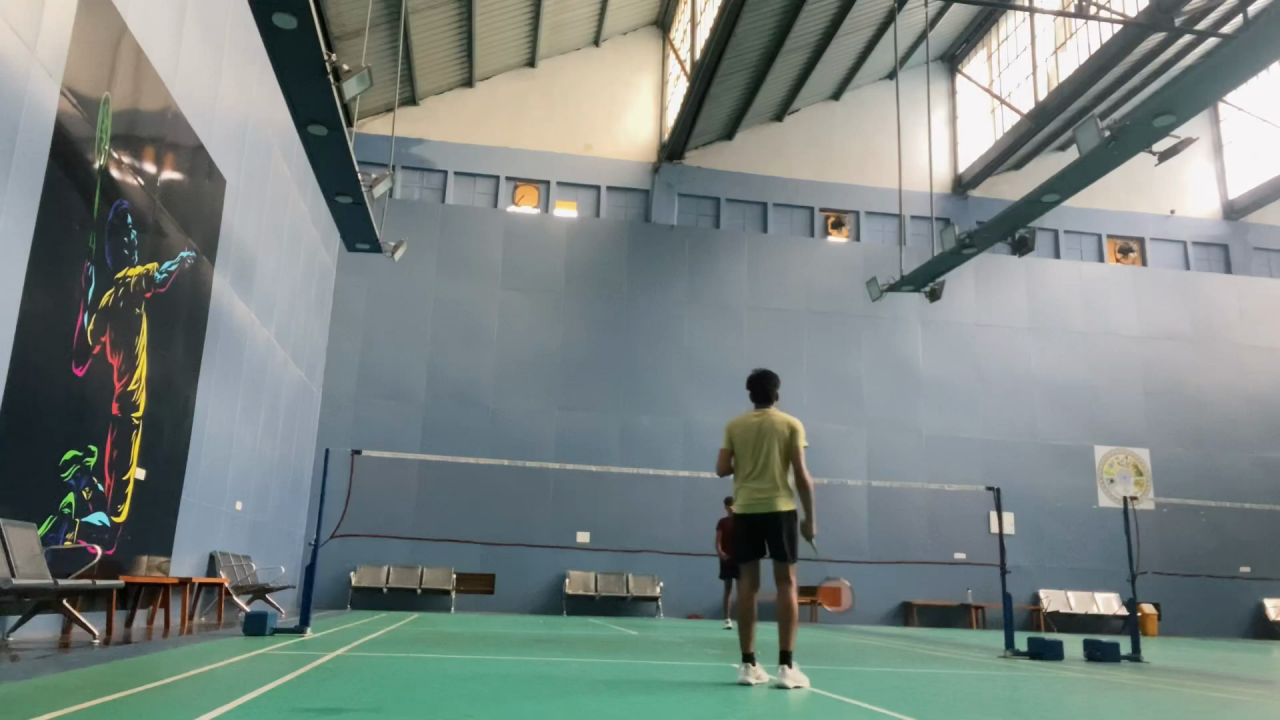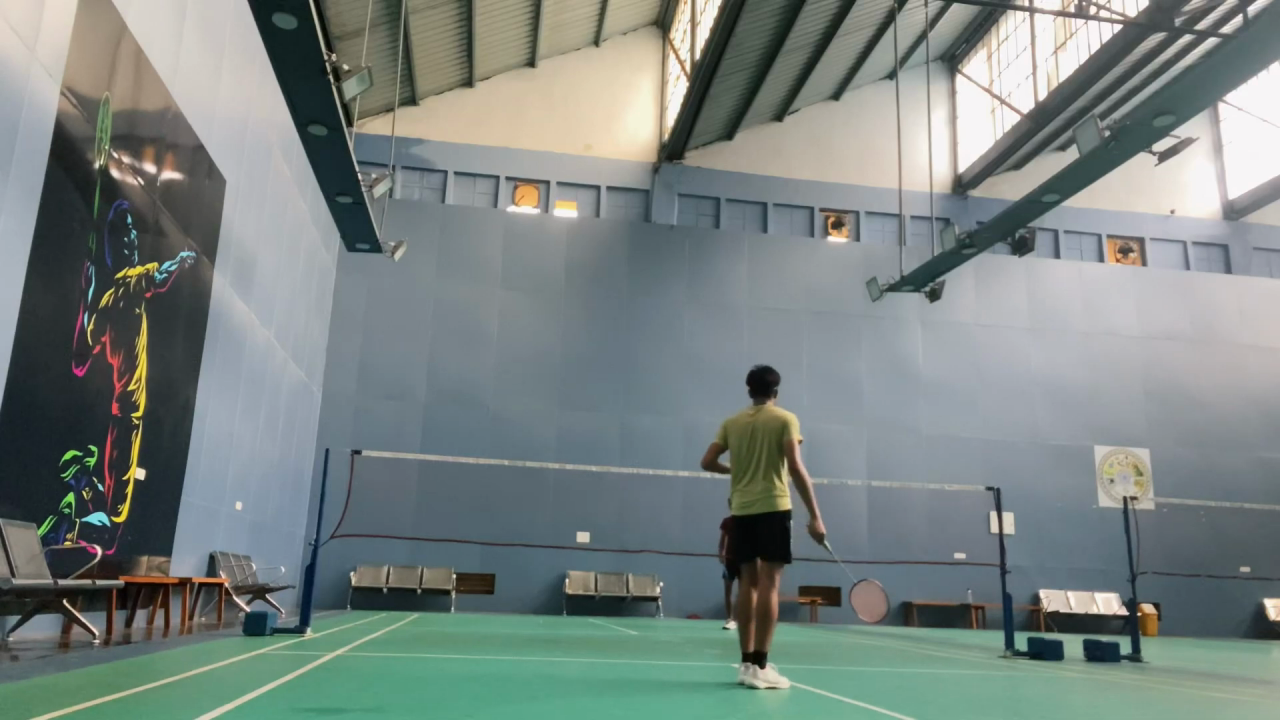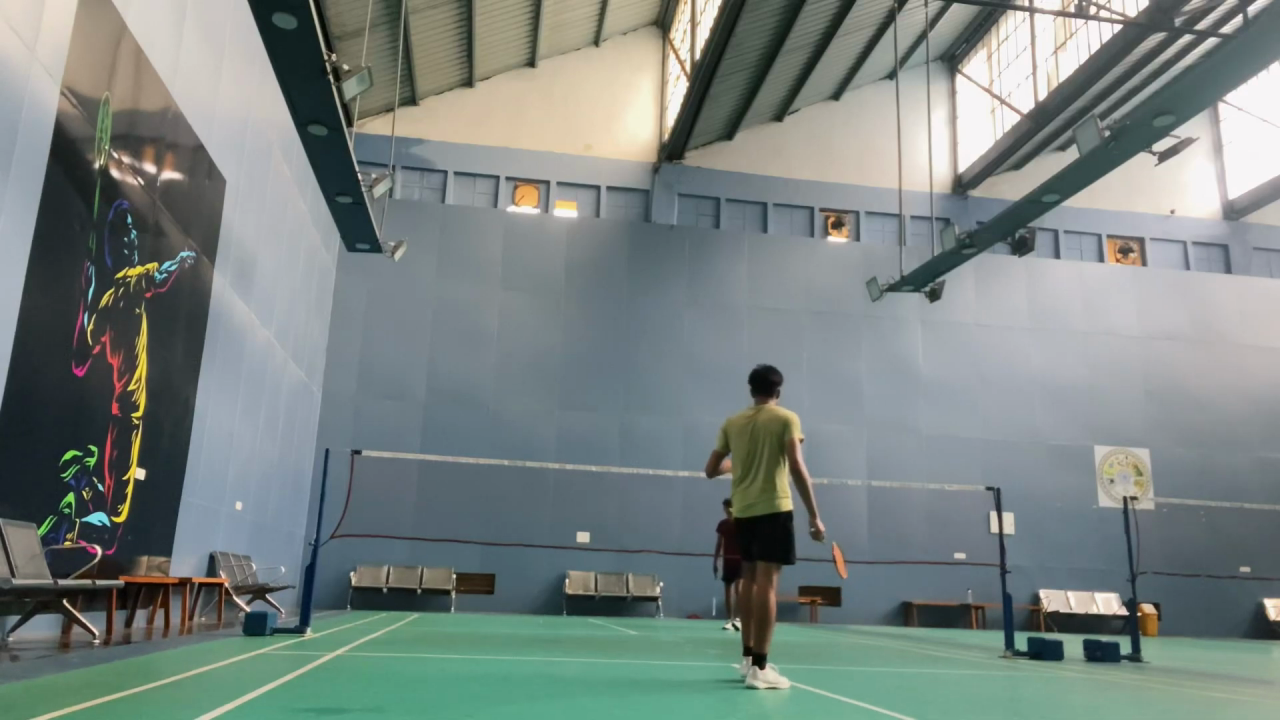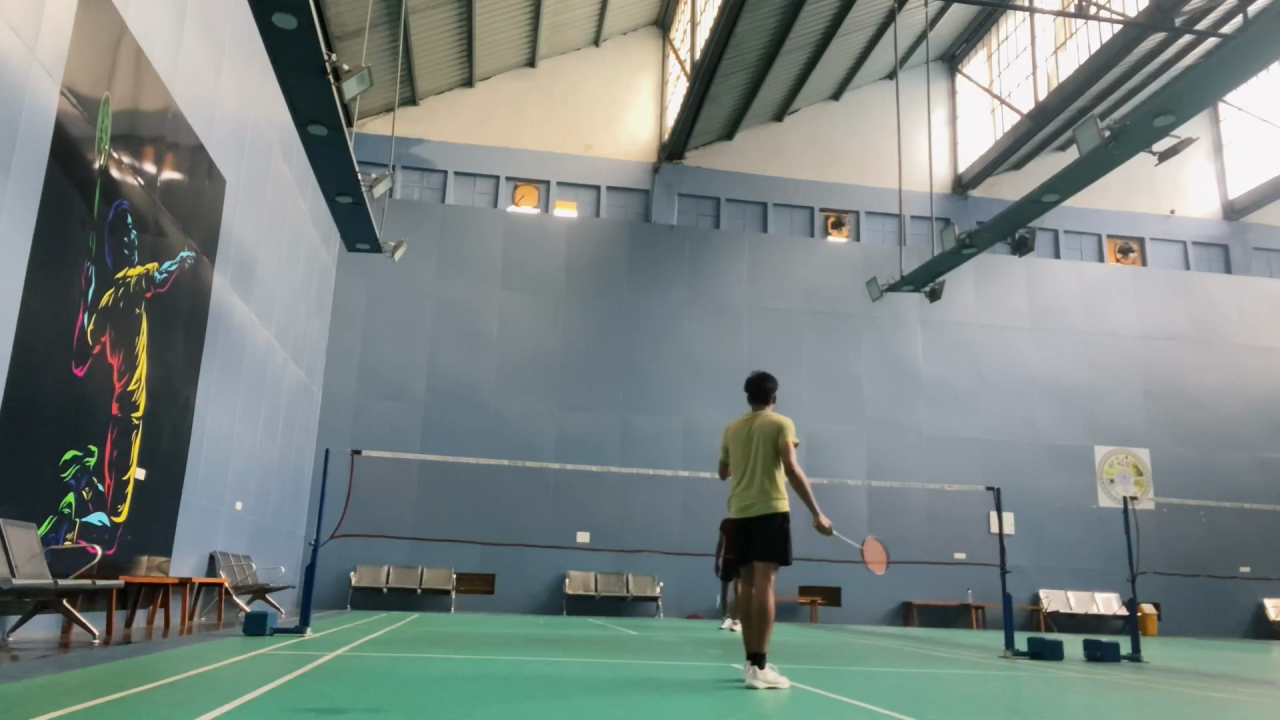
dt=0.4s
person 1, frame 1
left shoulder: (138, 279)
right shoulder: (106, 290)
left elbow: (159, 276)
right elbow: (80, 358)
left wrist: (178, 264)
right wrist: (85, 300)
left hip: (129, 395)
left knee: (119, 472)
left ankle: (110, 533)
person 1, frame 2
left shoulder: (138, 278)
right shoulder: (105, 289)
left elbow: (159, 276)
right elbow: (81, 355)
left wrist: (177, 264)
right wrist: (85, 300)
left hip: (130, 395)
left knee: (119, 475)
left ankle: (111, 534)
person 1, frame 3
left shoulder: (138, 278)
right shoulder: (106, 290)
left elbow: (159, 276)
right elbow: (80, 358)
left wrist: (177, 264)
right wrist: (86, 300)
left hip: (129, 396)
left knee: (119, 473)
left ankle: (111, 531)
person 1, frame 4
left shoulder: (138, 278)
right shoulder: (105, 289)
left elbow: (159, 276)
right elbow: (81, 356)
left wrist: (177, 264)
right wrist: (86, 300)
left hip: (129, 394)
left knee: (120, 470)
right knee: (102, 467)
left ankle: (111, 531)
person 2, frame 1
left shoulder: (735, 426)
right shoulder: (791, 424)
left elbow: (722, 469)
right elbow: (801, 475)
right wrist: (809, 517)
left hip: (744, 511)
right hip: (780, 509)
left knee: (748, 584)
right knee: (786, 584)
left ankle: (748, 664)
right ankle: (786, 666)
person 2, frame 2
left shoulder: (731, 423)
right shoulder: (785, 419)
left elbow: (707, 462)
right elbow: (796, 469)
right wrist: (815, 516)
left hip: (741, 510)
right hip: (774, 508)
left knee: (748, 583)
right knee: (769, 584)
left ankle: (747, 663)
right ankle: (760, 666)
person 2, frame 3
left shoulder: (732, 423)
right shoulder: (786, 419)
left elbow: (711, 470)
right elbow: (796, 468)
right wrist: (814, 516)
left hip: (742, 511)
right hip: (774, 509)
left knee: (750, 580)
right knee: (767, 583)
left ankle: (748, 656)
right ankle: (759, 668)
person 2, frame 4
left shoulder: (731, 429)
right shoulder: (780, 424)
right elbow: (792, 470)
right wrist: (817, 513)
left hip: (739, 513)
right hip: (771, 510)
left knee: (748, 585)
right knee: (764, 584)
left ankle: (752, 661)
right ankle: (758, 667)
